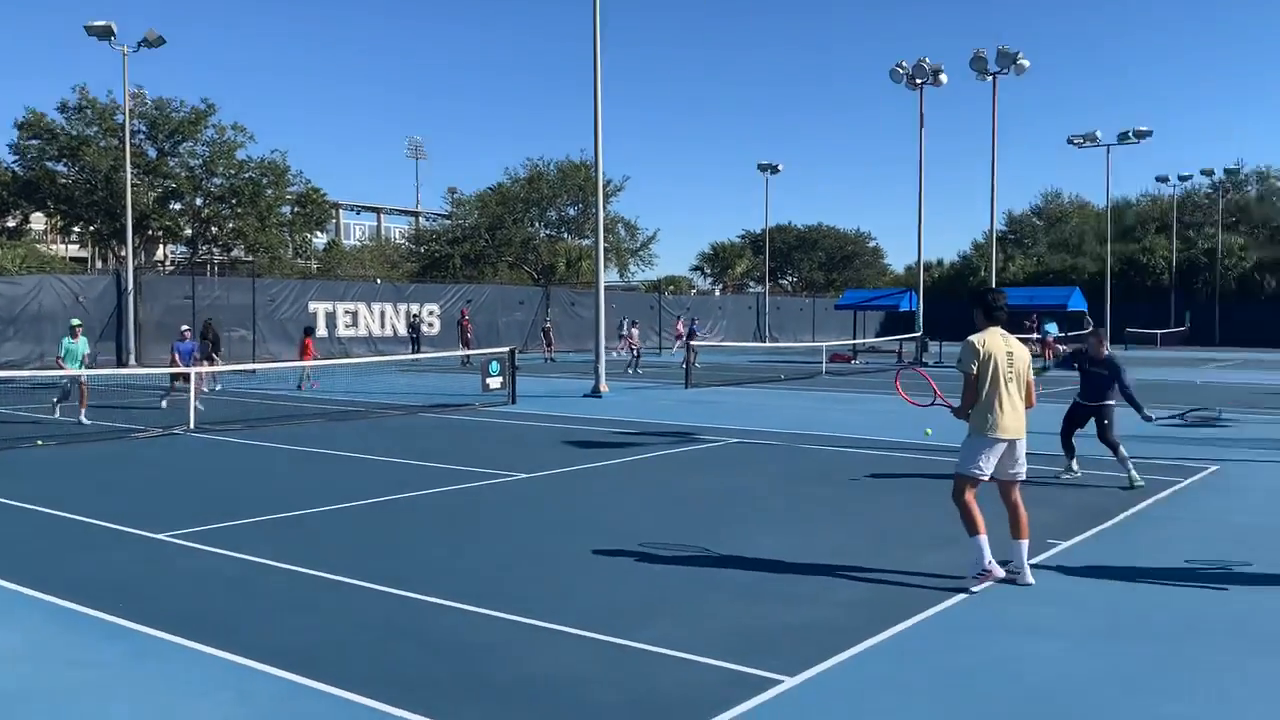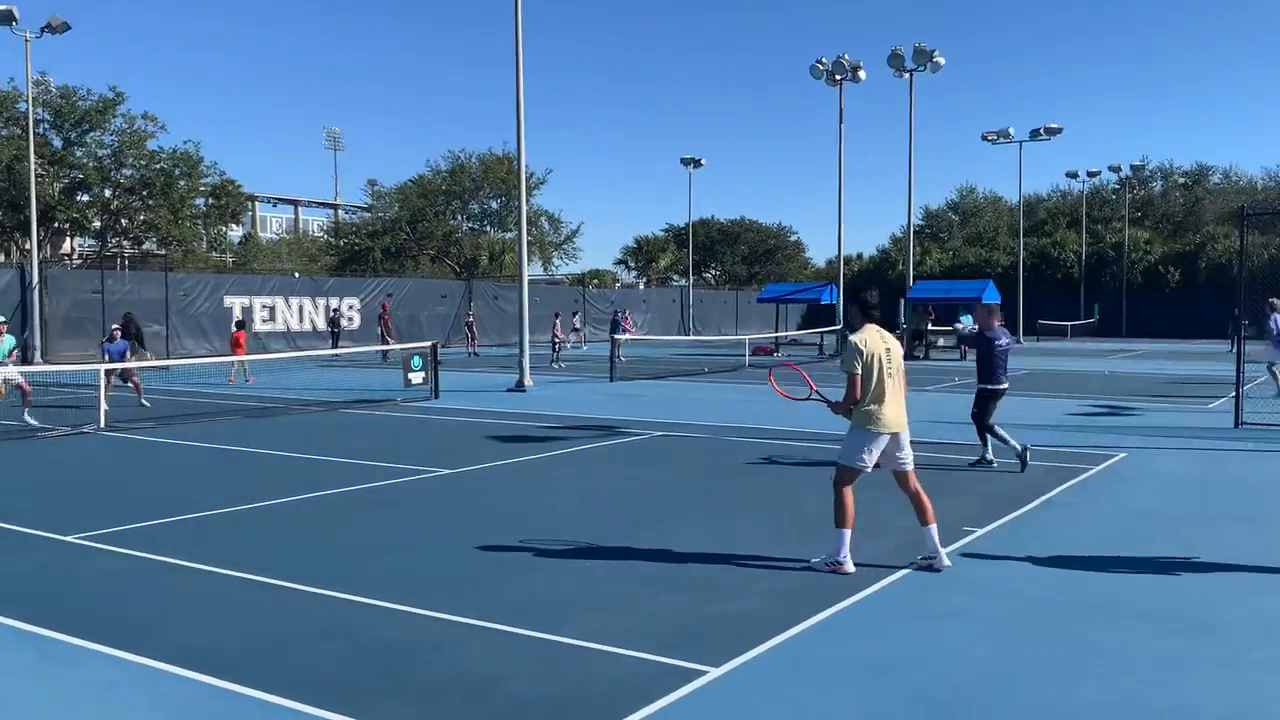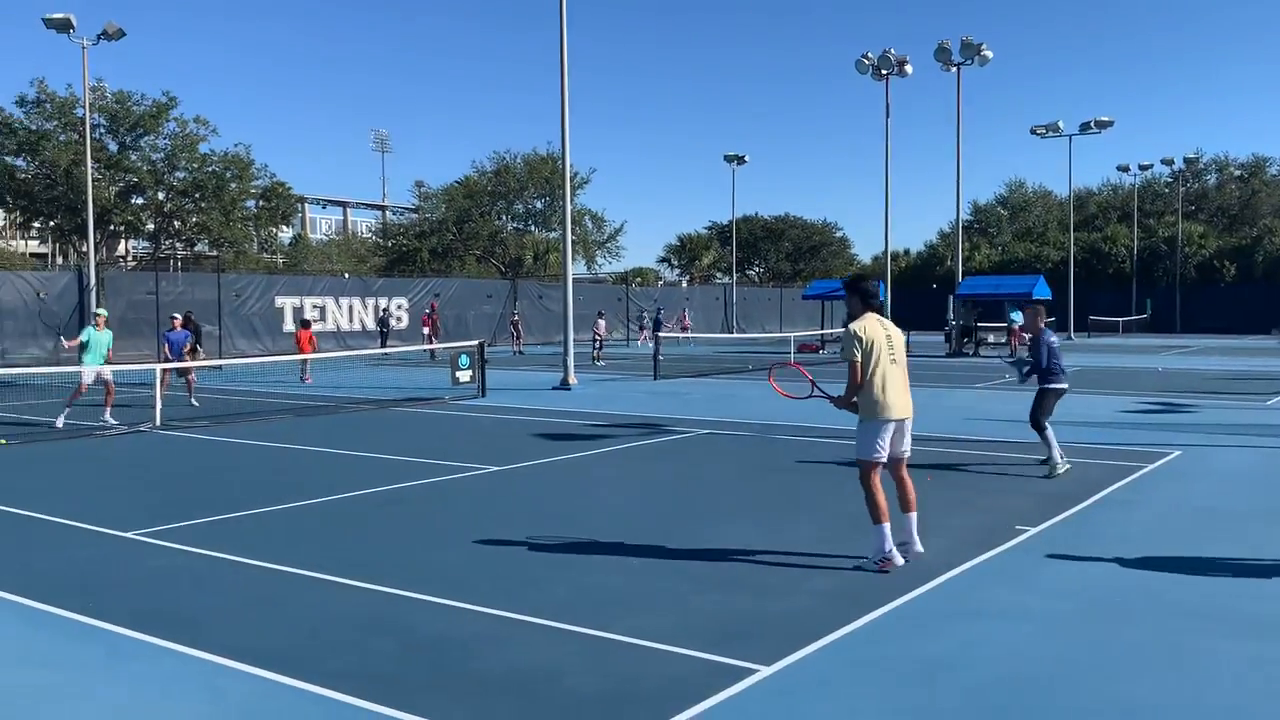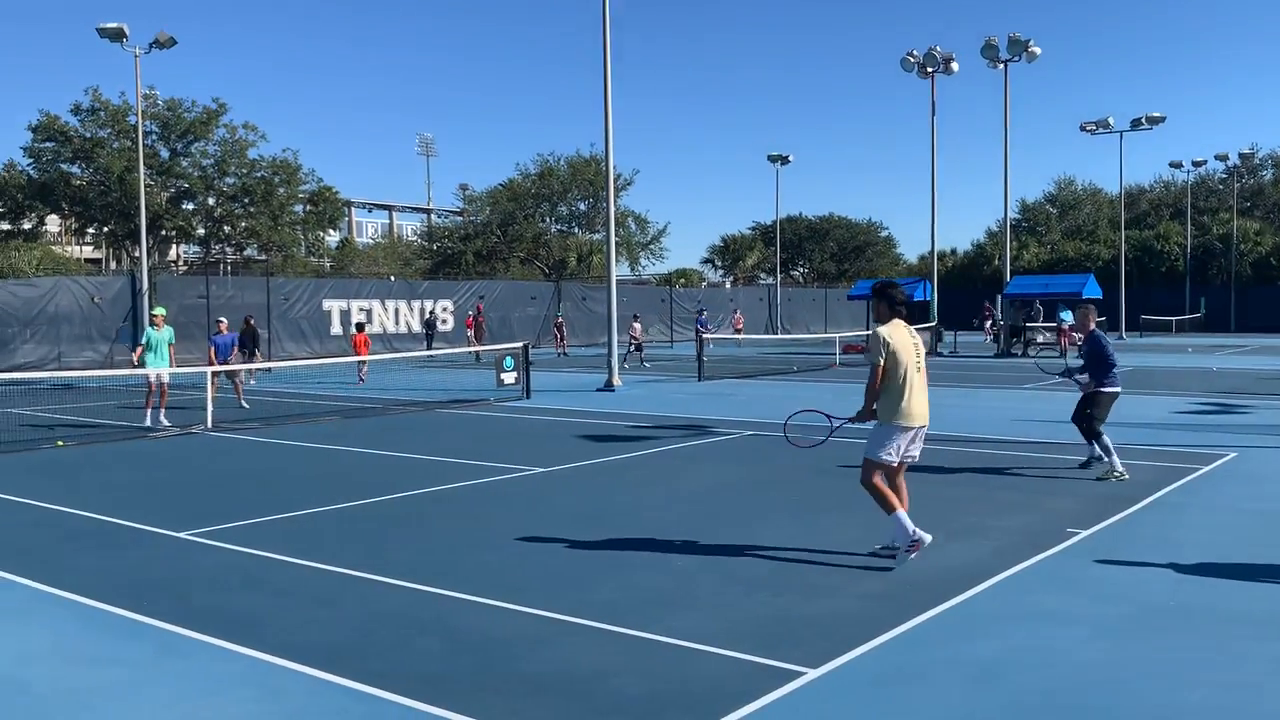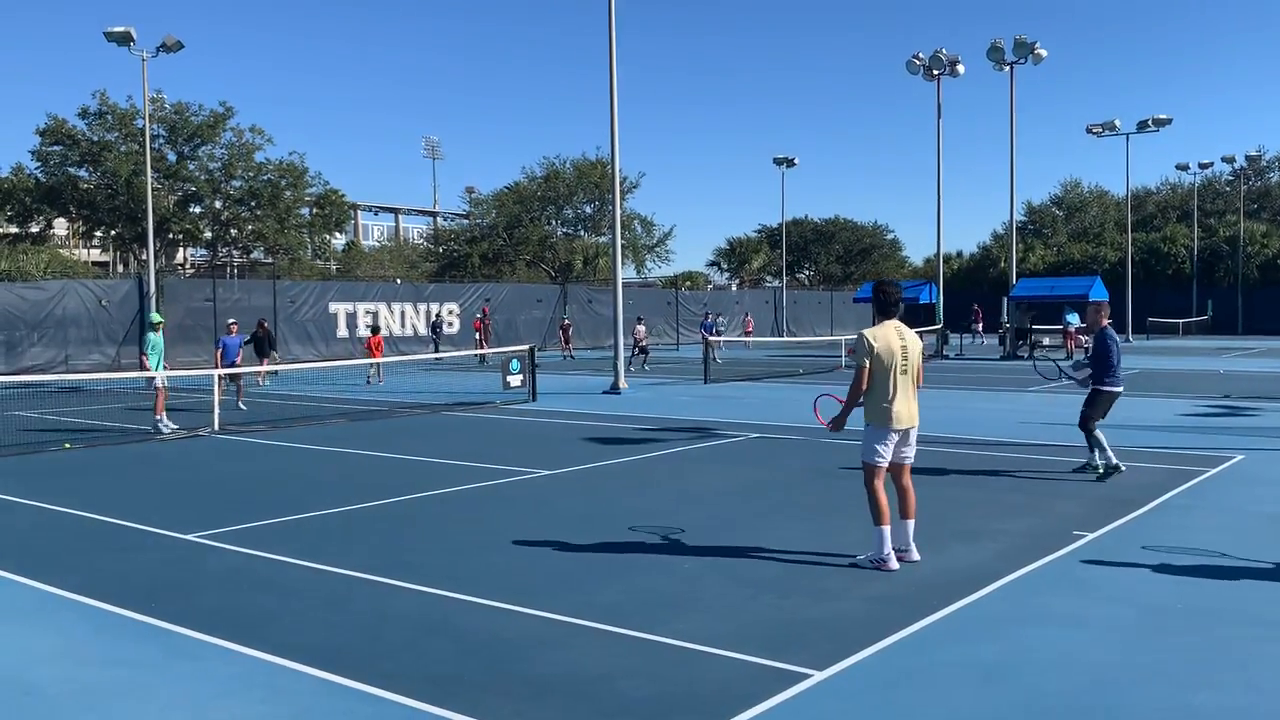
dt=0.4s
person 1, frame 1
left shoulder: (975, 343)
right shoulder: (1021, 348)
left elbow: (970, 394)
right elbow: (1030, 401)
left wrist: (961, 412)
left hip: (987, 431)
right hip: (1016, 431)
left knee: (963, 494)
right knee: (1012, 498)
left ankle: (987, 564)
right ankle: (1020, 567)
person 1, frame 2
left shoulder: (856, 342)
right shoulder: (892, 341)
left elbow: (853, 394)
left wrist: (839, 407)
left hip: (870, 424)
right hip: (897, 423)
left knee: (842, 485)
right knee: (911, 486)
left ankle: (841, 557)
right ankle: (936, 552)
person 1, frame 3
left shoulder: (856, 329)
right shoulder: (893, 329)
left elbow: (856, 379)
left wrist: (845, 400)
left hip: (877, 413)
right hip: (903, 409)
left knee: (870, 479)
right knee: (900, 474)
left ankle: (889, 553)
right ankle: (912, 539)
person 1, frame 4
left shoulder: (882, 334)
right shoulder: (914, 335)
left elbow: (875, 383)
left wrist: (865, 411)
left hip: (896, 419)
right hip: (919, 416)
left knee: (870, 477)
right knee: (895, 476)
left ankle: (912, 534)
right ankle: (901, 542)
person 1, frame 5
left shoulder: (869, 337)
right shoulder: (913, 337)
left elbow: (860, 386)
right elbow: (918, 382)
left wrist: (842, 415)
left hip: (882, 421)
right hip: (909, 418)
left knee: (874, 483)
right knee: (903, 479)
left ankle: (885, 554)
right ankle: (907, 546)
person 2, frame 1
left shoulder: (1114, 365)
right shoulder: (1082, 353)
left elbow: (1125, 390)
right elbow: (1062, 362)
left wrist: (1141, 411)
left hip: (1103, 403)
right hip: (1082, 401)
left knee: (1107, 437)
right knee: (1066, 432)
left ankle: (1133, 475)
right ankle: (1072, 468)
person 2, frame 2
left shoulder: (985, 337)
right shoulder: (1005, 334)
left elbow: (963, 340)
left wrist: (959, 329)
left hip: (990, 386)
right hip: (1000, 383)
left knee: (985, 423)
right knee: (977, 417)
left ankle: (1019, 450)
right ankle: (987, 456)
person 2, frame 3
left shoulder: (1040, 338)
right shoulder: (1050, 335)
left elbow: (1040, 364)
left wrist: (1025, 375)
right wrist: (1028, 364)
left hip: (1053, 384)
right hip: (1056, 383)
left knee: (1037, 420)
right knee: (1038, 419)
left ankle: (1058, 461)
right ankle: (1055, 454)
person 2, frame 4
left shoulder: (1098, 338)
right shoulder: (1087, 338)
left elbow: (1111, 363)
left wrist: (1093, 381)
right wrist: (1076, 370)
left hip: (1106, 388)
right hip: (1097, 388)
left knee: (1092, 427)
right knee: (1078, 418)
left ankle: (1118, 469)
right ankle: (1096, 454)
person 2, frame 5
left shoulder: (1105, 336)
right shoulder: (1102, 334)
left elbow: (1110, 364)
left wrist: (1089, 378)
right wrist: (1085, 363)
left hip: (1105, 387)
right hip: (1111, 386)
left knee: (1086, 423)
right knee: (1089, 422)
left ankle: (1112, 463)
right ankle: (1094, 462)
